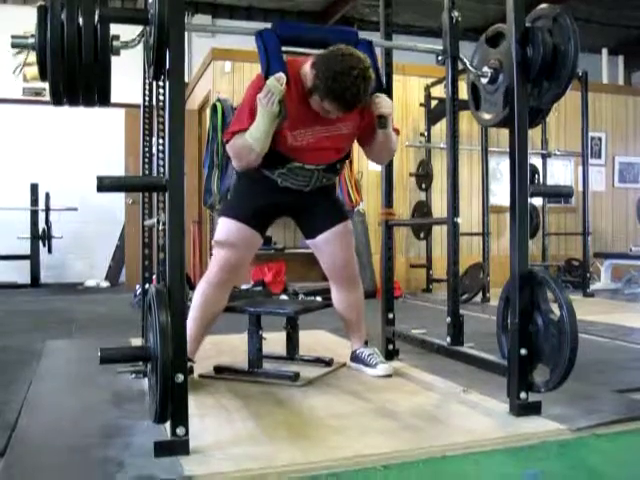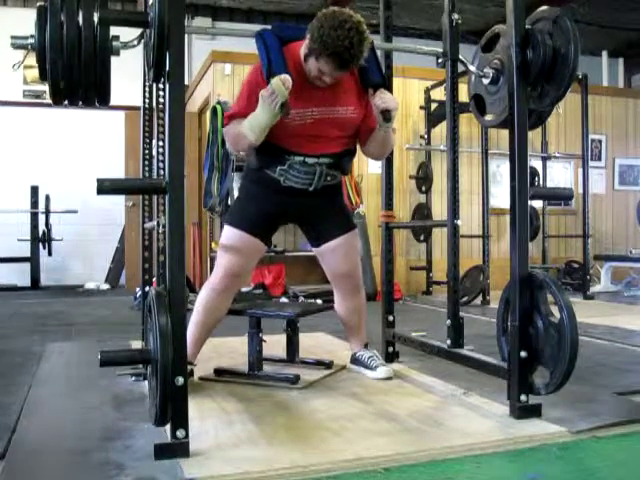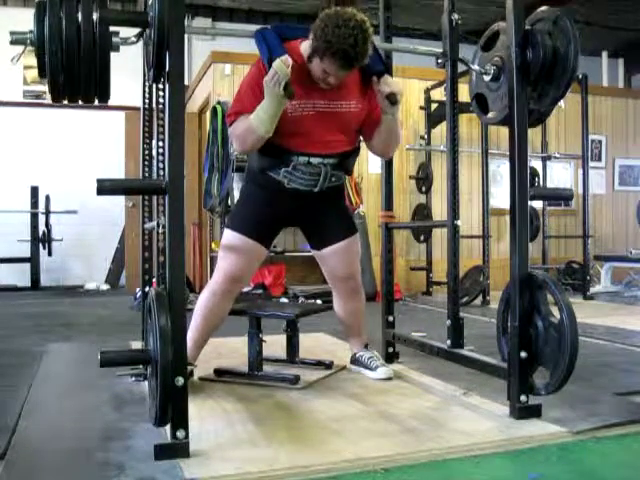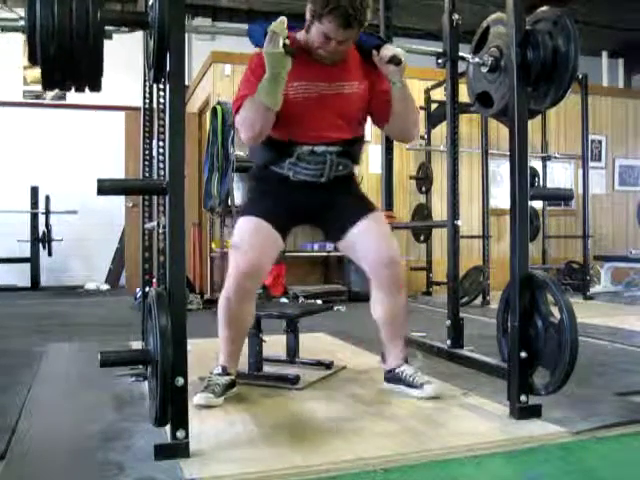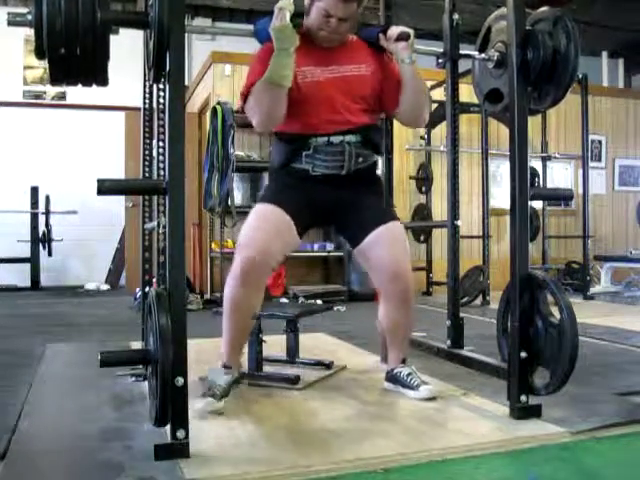
dt=1s
person 1, frame 1
left shoulder: (358, 94)
right shoulder: (272, 84)
left elbow: (382, 156)
right elbow: (240, 159)
left wrist: (384, 125)
right wrist: (266, 118)
left hip: (318, 188)
right hip: (261, 182)
left knee: (346, 271)
right knee: (222, 268)
left ankle: (360, 349)
right ankle: (183, 358)
person 1, frame 2
left shoulder: (359, 82)
left elbow: (376, 151)
right elbow: (234, 142)
left wrist: (385, 121)
right wrist: (266, 113)
left hip: (324, 192)
right hip: (267, 186)
left knee: (349, 278)
right knee: (226, 276)
left ankle: (360, 351)
right ankle: (183, 361)
person 1, frame 3
left shoulder: (363, 82)
right shoulder: (272, 66)
left elbow: (384, 148)
right elbow: (240, 141)
left wrist: (390, 110)
right wrist: (273, 101)
left hip: (326, 194)
right hip: (269, 188)
left knee: (348, 279)
right knee: (226, 279)
left ankle: (360, 351)
right ankle: (183, 362)
person 1, frame 4
left shoulder: (366, 65)
right shoulder: (269, 58)
left elbow: (405, 132)
right elbow: (248, 133)
left wrist: (396, 79)
right wrist: (275, 73)
left hip: (337, 184)
right hip: (277, 184)
left knee: (389, 266)
right knee: (241, 274)
left ankle: (396, 368)
right ankle: (225, 373)
person 1, frame 5
left shoulder: (373, 55)
right shoulder: (277, 51)
left elbow: (416, 116)
right elbow: (263, 119)
left wrist: (405, 58)
right wrist: (283, 50)
left hip: (359, 183)
right hip: (295, 180)
left knee: (398, 279)
right knee: (249, 260)
left ankle: (397, 368)
right ankle: (228, 367)
